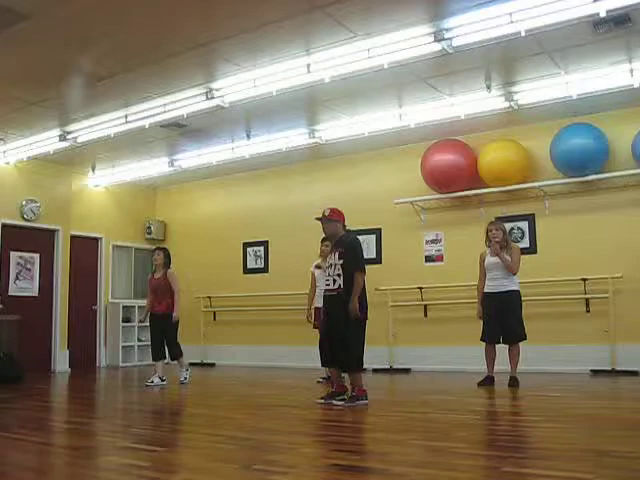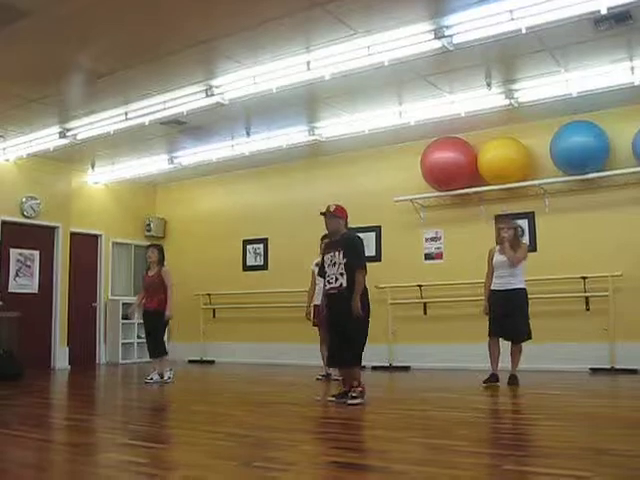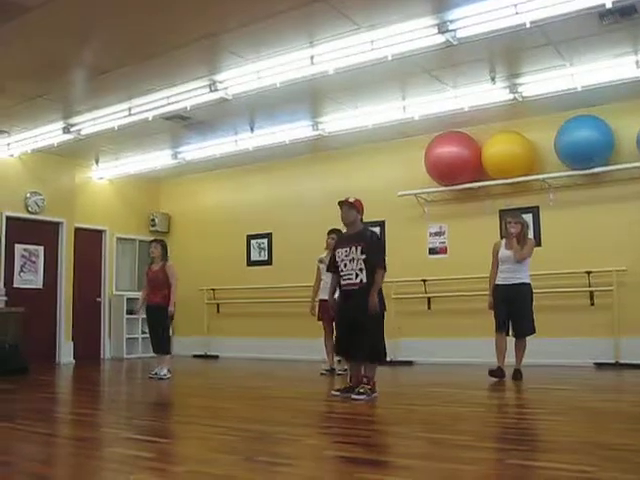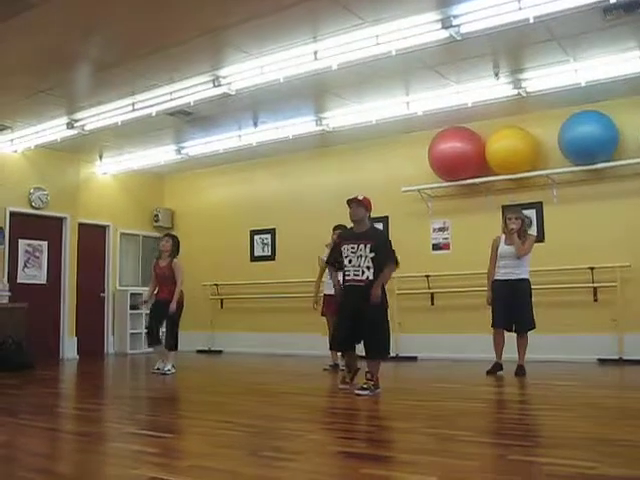
dt=0.4s
person 1, frame 1
left shoulder: (351, 242)
right shoulder: (335, 247)
left elbow: (360, 272)
left wrist: (354, 300)
right wrist: (325, 304)
left hip: (349, 307)
right hip: (334, 306)
left knee: (350, 350)
right knee: (331, 349)
left ankle: (359, 392)
right ankle: (337, 388)
person 1, frame 2
left shoulder: (353, 241)
right shoulder: (328, 246)
left elbow: (360, 271)
left wrist: (356, 299)
right wrist: (325, 300)
left hip: (352, 304)
right hip: (335, 304)
left knee: (351, 347)
right knee: (338, 349)
left ankle: (358, 388)
right ankle: (348, 387)
person 1, frame 3
left shoulder: (371, 237)
right shoulder: (340, 242)
left elbow: (380, 268)
right elbow: (336, 272)
left wrist: (374, 295)
right wrist: (331, 294)
left hip: (367, 300)
right hip: (346, 300)
left knee: (370, 343)
right knee: (346, 343)
left ankle: (369, 384)
right ankle: (354, 382)
person 1, frame 4
left shoulder: (378, 236)
right shoulder: (343, 238)
left elbow: (392, 263)
right elbow: (332, 263)
left wrist: (378, 286)
right wrist: (335, 281)
left hip: (371, 296)
right hip: (348, 296)
left knee: (374, 339)
right knee: (342, 338)
left ankle: (372, 380)
right ankle: (351, 371)
person 2, frame 1
left shoulder: (513, 249)
right shoulder: (484, 254)
left elbow: (513, 270)
right elbow: (481, 281)
left wrist: (499, 253)
right wrist: (479, 303)
left hip: (510, 295)
right hip: (490, 297)
left knee: (513, 338)
right knee: (489, 339)
left ankle: (513, 375)
right ankle: (490, 375)
person 2, frame 2
left shoulder: (522, 247)
right shoulder: (493, 251)
left elbow: (514, 261)
right elbow: (489, 277)
left wrist: (507, 244)
right wrist: (486, 300)
left hip: (516, 293)
right hip: (497, 294)
left knee: (517, 336)
right knee: (493, 334)
left ankle: (513, 373)
right ankle: (494, 373)
person 2, frame 3
left shoulder: (528, 242)
right shoulder: (498, 245)
left elbow: (519, 257)
right elbow: (493, 271)
left wrist: (514, 239)
right wrist: (490, 294)
left hip: (521, 288)
right hip: (501, 289)
left knee: (521, 331)
right knee: (500, 329)
left ankle: (517, 368)
right ankle: (500, 367)
person 2, frame 4
left shoulder: (528, 239)
right shoulder: (498, 240)
left elbow: (520, 253)
right elbow: (492, 266)
left wrist: (514, 235)
right wrist: (489, 289)
left hip: (520, 284)
right hip: (500, 284)
left knee: (522, 327)
right knee: (498, 325)
left ankle: (521, 364)
right ankle: (498, 362)
person 3, frame 1
right shoulder: (315, 265)
right elbow: (312, 289)
left wrist: (324, 266)
right wrist: (309, 308)
right hip: (319, 306)
right knee: (323, 341)
right ankle: (327, 373)
person 3, frame 2
right shoulder: (316, 263)
right elbow: (312, 286)
right wrist: (308, 306)
right hip: (319, 304)
right knee: (323, 338)
right ankle: (326, 370)
person 3, frame 3
right shoulder: (321, 258)
right elbow: (317, 281)
left wrist: (327, 263)
right wrist: (313, 300)
right hip: (323, 299)
right knee: (327, 333)
left ankle: (342, 365)
right ankle: (331, 365)
person 3, frame 4
right shoulder: (326, 253)
right elbow: (320, 276)
right wrist: (316, 294)
right hip: (328, 294)
right knee: (331, 329)
right ankle: (334, 361)
person 4, frame 1
left shoulder: (169, 273)
right shoulder: (151, 276)
left elbow: (176, 292)
left wrist: (176, 311)
right wrist: (145, 314)
left hip: (168, 313)
right hip: (155, 314)
left knee: (171, 342)
right knee: (156, 344)
left ankle: (184, 369)
right ankle: (159, 376)
person 4, frame 2
left shoulder: (163, 270)
right shoulder: (146, 273)
left elbow: (169, 289)
left wrist: (168, 308)
right wrist: (135, 306)
left hip: (160, 310)
right hip: (148, 310)
left knee: (158, 339)
right knee: (150, 341)
left ankle: (167, 370)
right ankle: (157, 372)
person 4, frame 3
left shoulder: (167, 266)
right shoulder: (149, 268)
left elbow: (173, 285)
right elbow: (146, 288)
left wrist: (171, 304)
right wrist: (140, 304)
left hip: (164, 305)
right hip: (151, 306)
left knee: (163, 335)
right knee: (154, 336)
left ankle: (166, 368)
right ankle: (160, 366)
person 4, frame 4
left shoulder: (175, 262)
right shoulder: (156, 262)
left elbow: (179, 282)
right elbow: (154, 282)
left wrist: (174, 301)
right wrist: (148, 297)
left hip: (173, 300)
right hip: (160, 299)
left knee: (171, 331)
right knee: (152, 329)
left ankle: (170, 364)
right ankle: (162, 359)
